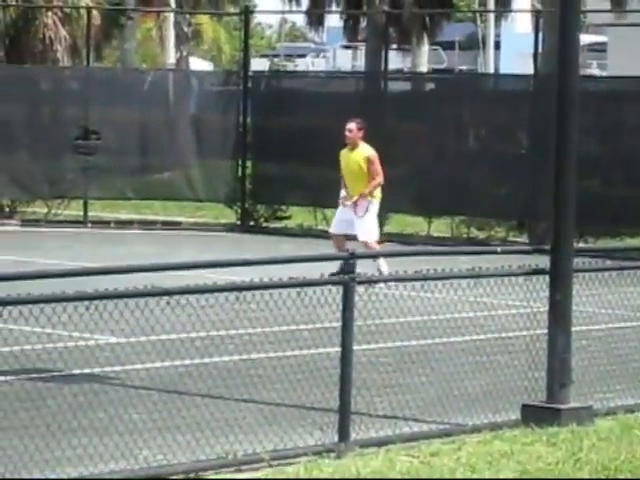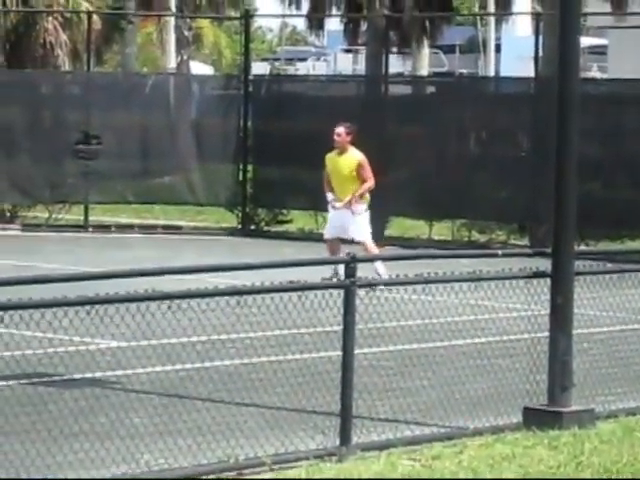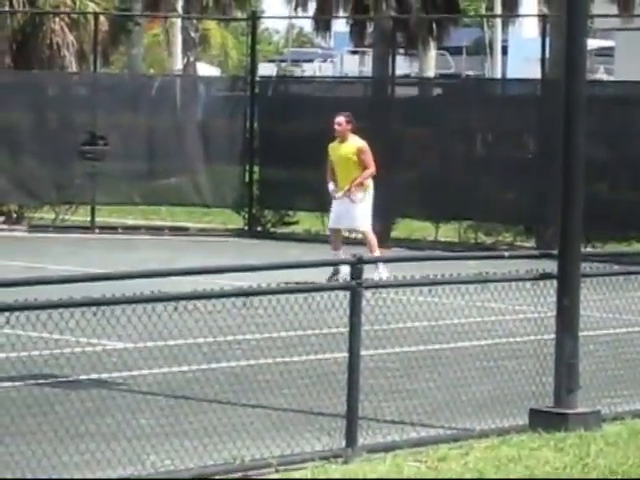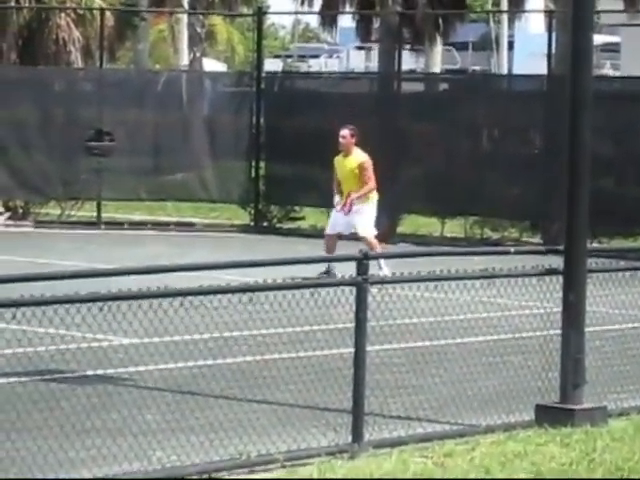
dt=0.2s
person 1, frame 1
left shoulder: (369, 154)
right shoulder: (343, 153)
left elbow: (379, 179)
left wrist: (362, 196)
right wrist: (343, 192)
left hip: (367, 202)
right hip: (350, 202)
left knee: (366, 240)
right knee: (335, 233)
left ankle: (384, 273)
right ankle: (346, 265)
person 1, frame 2
left shoulder: (358, 158)
right shoulder: (330, 157)
left elbow: (370, 182)
right elbow: (327, 180)
left wrist: (354, 197)
right wrist: (329, 195)
left hip: (356, 205)
right hip: (338, 205)
left knee: (363, 239)
right knee: (330, 238)
left ankle: (382, 274)
right ankle: (337, 273)
person 1, frame 3
left shoulder: (360, 145)
right shoulder: (332, 146)
left elbow: (371, 169)
right elbow: (331, 170)
left wrist: (355, 183)
right wrist: (331, 184)
left hip: (359, 194)
right hip: (341, 194)
left knee: (364, 228)
right knee: (333, 229)
left ankle: (380, 268)
right ankle: (340, 269)
person 1, frame 4
left shoulder: (362, 160)
right shoulder: (338, 160)
left elbow: (371, 185)
left wrist: (353, 198)
right wrist: (337, 197)
left hip: (364, 203)
right hip: (344, 204)
left knee: (365, 235)
right knee: (329, 235)
left ankle: (382, 267)
right ankle: (330, 268)
